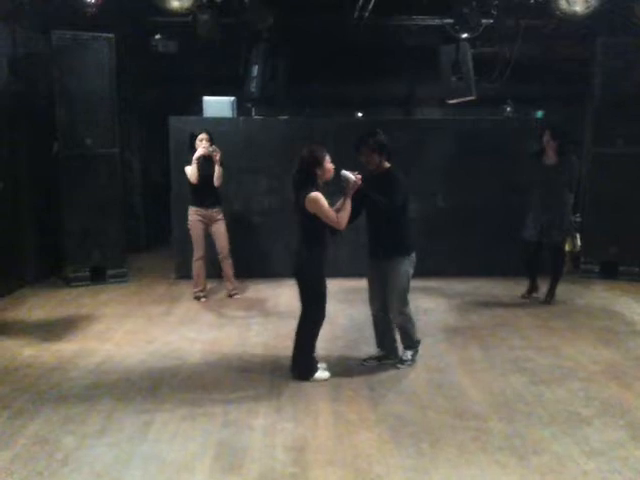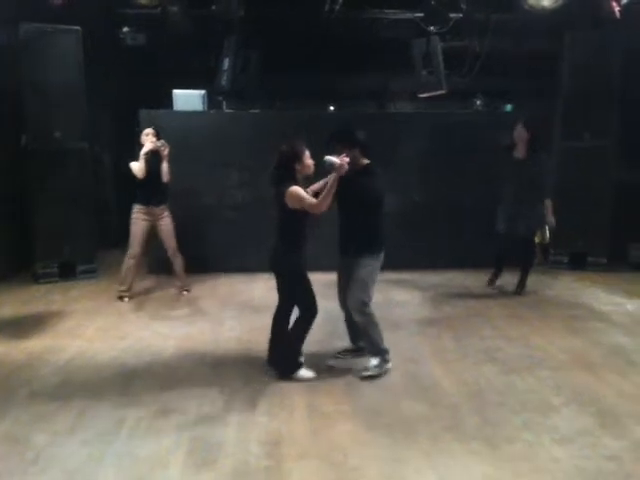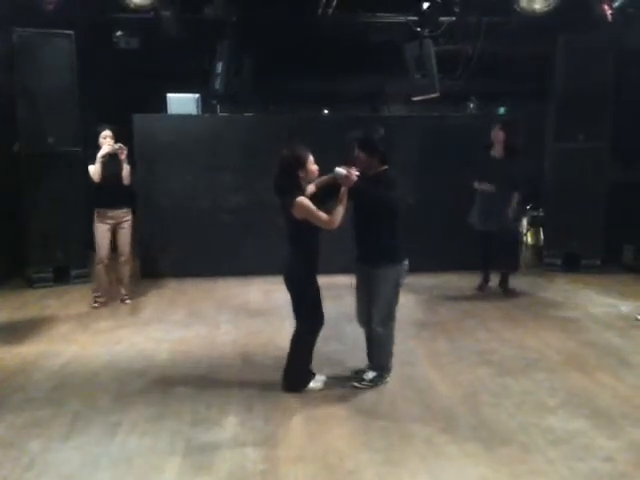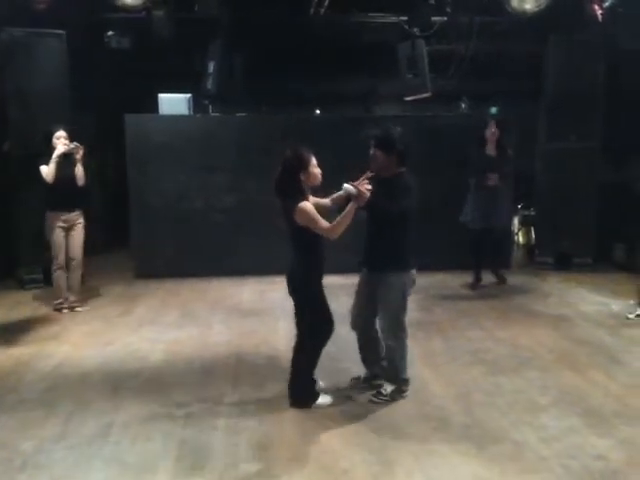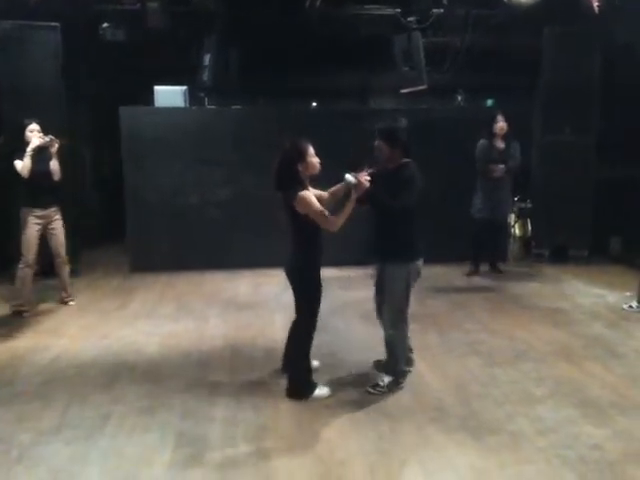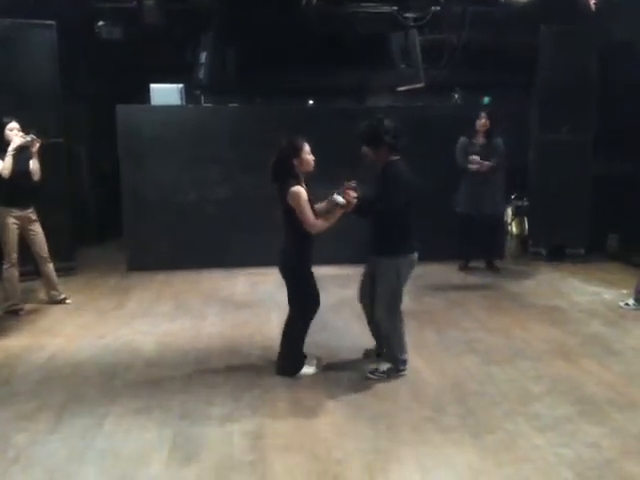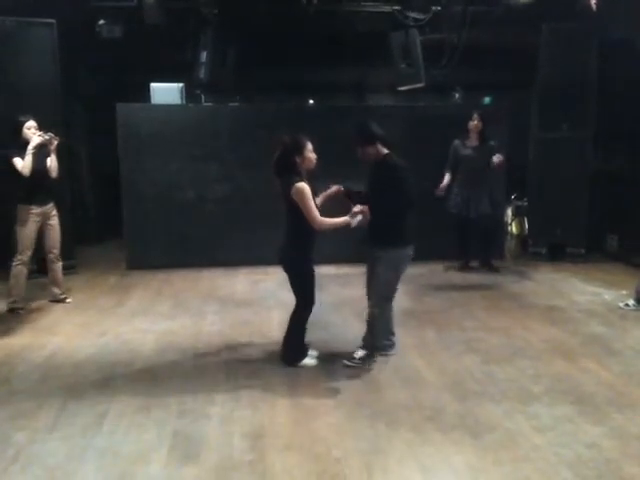
dt=0.7s
person 1, frame 1
left shoulder: (395, 180)
right shoulder: (368, 180)
left elbow: (390, 208)
right elbow: (356, 211)
left wrist: (362, 190)
left hip: (399, 254)
right hip: (376, 254)
left knee: (397, 307)
right knee: (378, 307)
left ankle: (411, 347)
right ankle: (387, 350)
person 1, frame 2
left shoulder: (370, 176)
right shoulder: (349, 177)
left elbow: (369, 195)
left wrist: (344, 176)
left hip: (368, 252)
right hip: (348, 249)
left knee: (359, 303)
right knee: (346, 302)
left ankle: (380, 356)
right ankle: (359, 344)
person 1, frame 3
left shoulder: (388, 182)
right shoulder: (364, 179)
left elbow: (388, 204)
left wrist: (355, 186)
left hip: (389, 262)
right hip: (366, 260)
left knee: (381, 319)
right knee: (366, 318)
left ankle: (381, 370)
right ankle: (374, 364)
person 1, frame 4
left shoulder: (404, 184)
right shoulder: (377, 181)
left elbow: (394, 215)
right elbow: (374, 213)
left wrist: (368, 199)
left hip: (396, 270)
right hip: (373, 265)
left knee: (392, 329)
right knee: (360, 322)
left ankle: (398, 383)
right ankle: (376, 373)
person 1, frame 5
left shoulder: (410, 176)
right shoulder: (382, 173)
left elbow: (398, 209)
right elbow: (365, 198)
left wrist: (369, 191)
left hip: (404, 258)
right hip: (386, 255)
left knee: (394, 317)
right knee: (385, 313)
left ankle: (397, 374)
right ankle: (401, 359)
person 1, frame 6
left shoulder: (397, 175)
right shoulder: (385, 171)
left elbow: (388, 211)
left wrist: (358, 205)
right wrist: (358, 200)
left hip: (398, 253)
right hip: (382, 250)
left knee: (387, 309)
right knee: (368, 299)
left ankle: (397, 362)
right ankle: (383, 347)
person 1, frame 7
left shoulder: (395, 167)
right shoulder: (378, 167)
left elbow: (406, 202)
left wrist: (373, 212)
right wrist: (346, 193)
left hip: (396, 244)
right hip: (381, 242)
left knee: (379, 297)
right knee: (379, 295)
left ankle: (370, 348)
right ankle: (385, 342)
person 2, frame 1
left shoulder: (308, 193)
right shoulder: (313, 196)
left elbow: (329, 215)
right elbow: (339, 223)
left wrist: (346, 195)
right wrist: (350, 193)
left hip: (307, 259)
right hip: (310, 262)
left knee: (309, 312)
right knee: (315, 314)
left ankle: (303, 361)
right ankle: (304, 369)
person 2, frame 2
left shoulder: (291, 188)
right shoulder: (291, 192)
left elbow: (311, 192)
right elbow: (320, 206)
left wrist: (332, 175)
right wrist: (336, 176)
left hip: (284, 256)
right hip: (289, 259)
left knee: (286, 306)
right knee: (309, 309)
left ankle: (278, 354)
right ankle: (288, 365)
person 2, frame 3
left shoulder: (297, 194)
right shoulder: (299, 202)
left elbow: (314, 186)
right elbow: (331, 223)
left wrist: (337, 177)
right wrist: (344, 190)
left hip: (301, 269)
right hip: (301, 272)
left knee: (312, 321)
right knee: (308, 324)
left ankle: (301, 372)
right ankle: (296, 379)
person 2, frame 4
left shoulder: (302, 199)
right shoulder: (300, 207)
left elbow: (328, 202)
right elbow: (332, 231)
left wrist: (350, 190)
right wrist: (355, 203)
left hip: (305, 276)
right hip: (305, 279)
left knee: (318, 328)
right knee: (316, 332)
left ankle: (303, 383)
right ankle: (303, 395)
person 2, frame 5
left shoulder: (301, 190)
right shoulder: (301, 196)
left elbow: (326, 197)
right elbow: (332, 224)
left wrist: (350, 183)
right wrist: (355, 194)
left hip: (302, 264)
right hip: (305, 267)
left knee: (305, 317)
right knee: (307, 321)
left ankle: (293, 362)
right ankle: (300, 386)
person 2, frame 6
left shoulder: (294, 187)
right shoulder: (295, 190)
left elbow: (315, 212)
right elbow: (313, 226)
left wrist: (336, 198)
right wrist: (340, 210)
left hip: (297, 258)
right hip: (296, 260)
left knee: (309, 305)
right knee: (302, 309)
left ankle: (294, 356)
right ankle: (290, 364)
person 2, frame 7
left shoulder: (294, 183)
right shoulder: (299, 186)
right elbow: (317, 222)
left wrist: (326, 194)
right wrist: (349, 219)
left hip: (295, 252)
right hip: (297, 255)
left knee: (304, 301)
right knee: (306, 303)
left ankle: (295, 348)
right ankle: (293, 354)
person 3, frame 1
left shoulder: (215, 161)
right shoulder: (190, 161)
left elbow: (217, 183)
right elbow: (193, 180)
left wrist: (217, 162)
right wrist: (195, 158)
left hip: (215, 211)
right hip: (197, 211)
left knee: (224, 251)
right knee: (199, 253)
left ankle: (232, 288)
right ankle: (199, 291)
person 3, frame 2
left shoulder: (158, 156)
right shoulder: (136, 158)
left elbow: (165, 179)
right elbow: (140, 174)
left wrist: (165, 158)
right wrist: (142, 153)
left hip: (161, 209)
right hip: (141, 210)
left knee: (172, 248)
right knee: (134, 251)
left ankle: (183, 285)
right ankle: (124, 290)
person 3, frame 3
left shoulder: (120, 159)
right shoulder: (94, 160)
left elbow: (127, 181)
right elbow: (96, 178)
left wrist: (124, 161)
right wrist: (100, 156)
left hip: (124, 212)
right hip: (103, 214)
left knee: (125, 255)
right knee: (102, 256)
left ankle: (125, 293)
right ankle: (99, 296)
person 3, frame 4
left shoulder: (73, 160)
right shoulder: (46, 161)
left elbow: (81, 182)
right elbow: (49, 179)
left wrist: (79, 161)
right wrist: (55, 157)
left hip: (76, 215)
right hip: (55, 216)
left knee: (76, 259)
right knee: (59, 261)
left ankle: (74, 299)
right ankle: (60, 301)
person 3, frame 5
left shoulder: (46, 154)
right shoulder: (20, 156)
left elbow: (57, 177)
right elbow: (24, 173)
left wrist: (53, 154)
right wrist: (30, 150)
left hip: (53, 212)
right hip: (31, 213)
left knee: (61, 255)
right knee: (28, 259)
left ankle: (66, 295)
right ankle: (21, 304)
person 3, frame 6
left shoulder: (26, 153)
left elbow: (36, 177)
left wrist: (34, 154)
left hip: (29, 211)
left knee: (43, 254)
left ankle: (55, 294)
person 3, frame 7
left shoulder: (44, 150)
right shoulder: (17, 152)
left elbow: (54, 174)
right elbow: (25, 171)
left wrist: (52, 151)
right wrist: (31, 148)
left hip: (49, 207)
right hip: (28, 209)
left knee: (54, 252)
right knee: (23, 256)
left ankle: (57, 293)
right ankle: (15, 302)
person 4, frame 1
left shoulder: (567, 162)
right shoulder: (537, 160)
left elbow: (571, 189)
right elbow: (532, 186)
left wrist: (567, 210)
right wrist: (531, 208)
left hip: (558, 214)
right hip: (537, 212)
left knee: (556, 252)
right knee: (531, 250)
left ankle: (552, 290)
right ankle: (532, 285)
person 4, frame 2
left shoulder: (538, 159)
right shoulder: (508, 157)
left elbow: (545, 188)
right elbow: (504, 183)
left wrist: (549, 213)
right wrist: (503, 206)
left hip: (529, 209)
right hip: (508, 207)
left knee: (526, 245)
right knee: (504, 242)
left ankle: (522, 281)
right ankle: (496, 272)
person 4, frame 3
left shoulder: (512, 158)
right shoulder: (484, 157)
left elbow: (516, 185)
right elbow: (475, 180)
left wrist: (512, 206)
right wrist: (481, 185)
left hip: (504, 206)
right hip: (484, 205)
left knee: (507, 243)
right knee: (485, 243)
left ankle: (504, 280)
right ankle: (485, 278)
person 4, frame 4
left shoulder: (505, 154)
right shoulder: (476, 153)
left elbow: (508, 176)
right elbow: (473, 178)
left wrist: (496, 179)
right wrist: (488, 180)
left hip: (500, 201)
right hip: (479, 201)
left knee: (500, 238)
right knee: (478, 239)
left ankle: (496, 269)
right ankle: (477, 276)
person 4, frame 5
left shoulder: (513, 145)
right shoulder: (484, 144)
left elbow: (514, 165)
right elbow: (481, 167)
left wrist: (497, 168)
right wrist: (500, 169)
left hip: (503, 192)
right hip: (485, 191)
left knee: (500, 228)
right knee: (480, 227)
left ankle: (494, 262)
right ankle: (475, 263)
person 4, frame 6
left shoulder: (496, 143)
right shoulder: (464, 142)
left elbow: (498, 163)
right elbow: (462, 163)
left wrist: (485, 164)
right wrist: (480, 167)
left hip: (490, 190)
right hip: (469, 190)
left knee: (491, 225)
right knee: (467, 225)
left ankle: (489, 260)
right ankle: (465, 259)
person 4, frame 7
left shoulder: (489, 145)
right shoulder: (458, 145)
left elbow: (493, 165)
right elbow: (451, 167)
left wrist: (496, 161)
right wrist: (446, 182)
left hip: (483, 192)
right hip: (462, 191)
left knee: (487, 226)
right knee: (463, 226)
left ankle: (486, 260)
right ankle: (464, 260)
